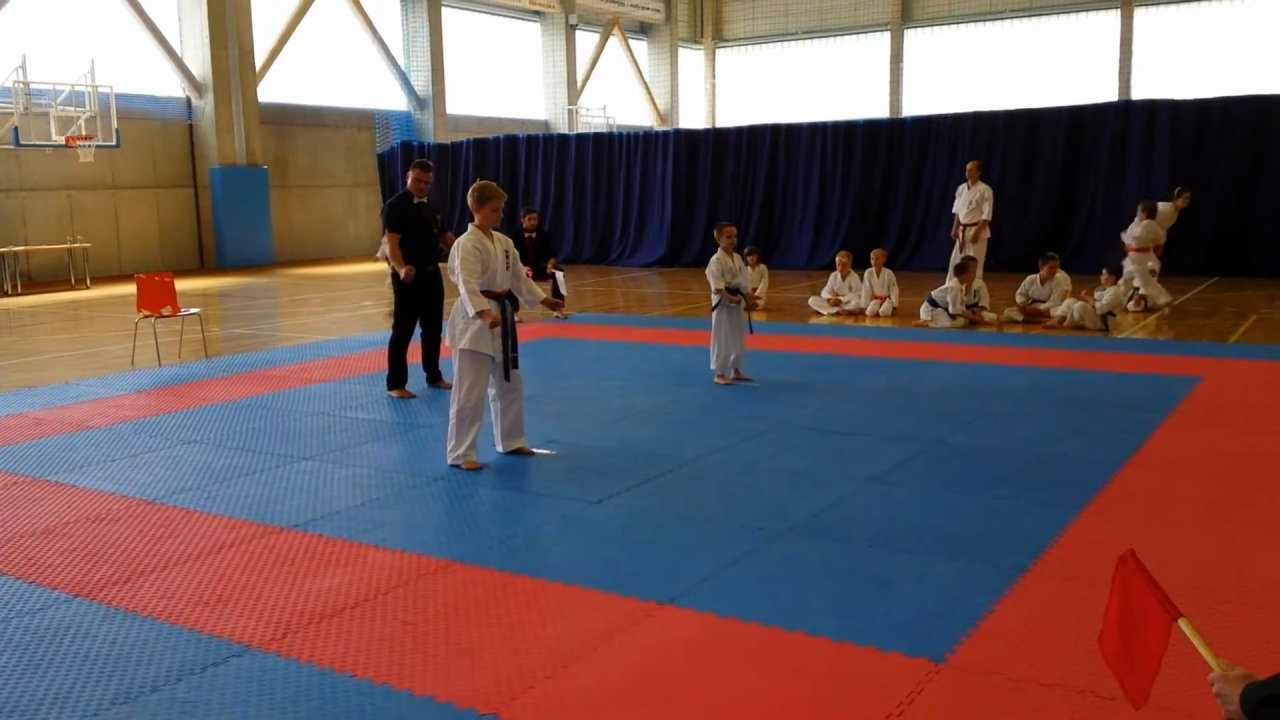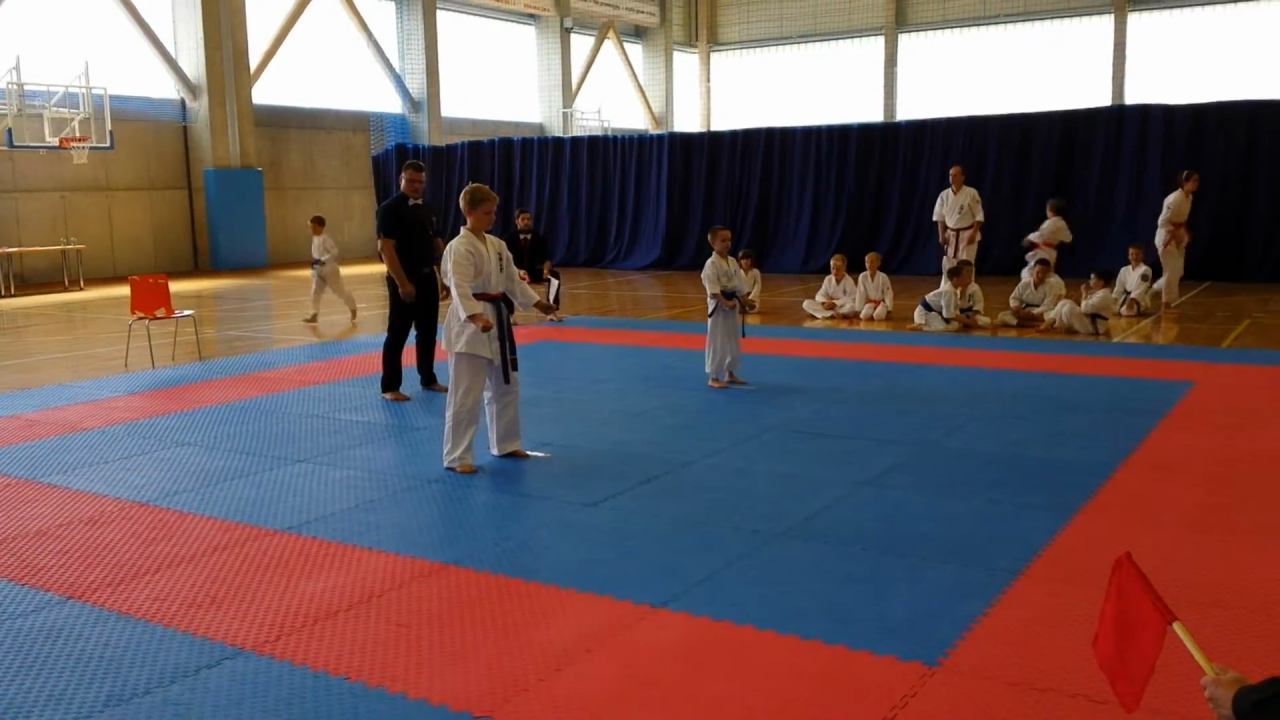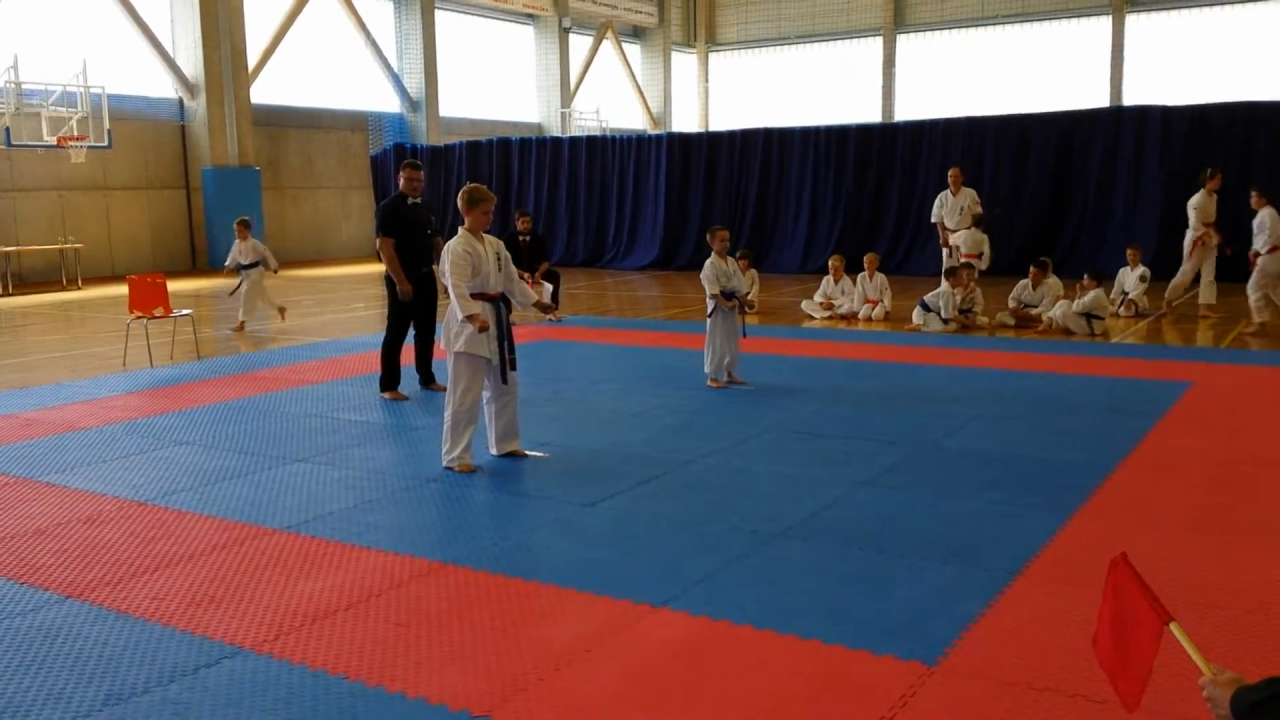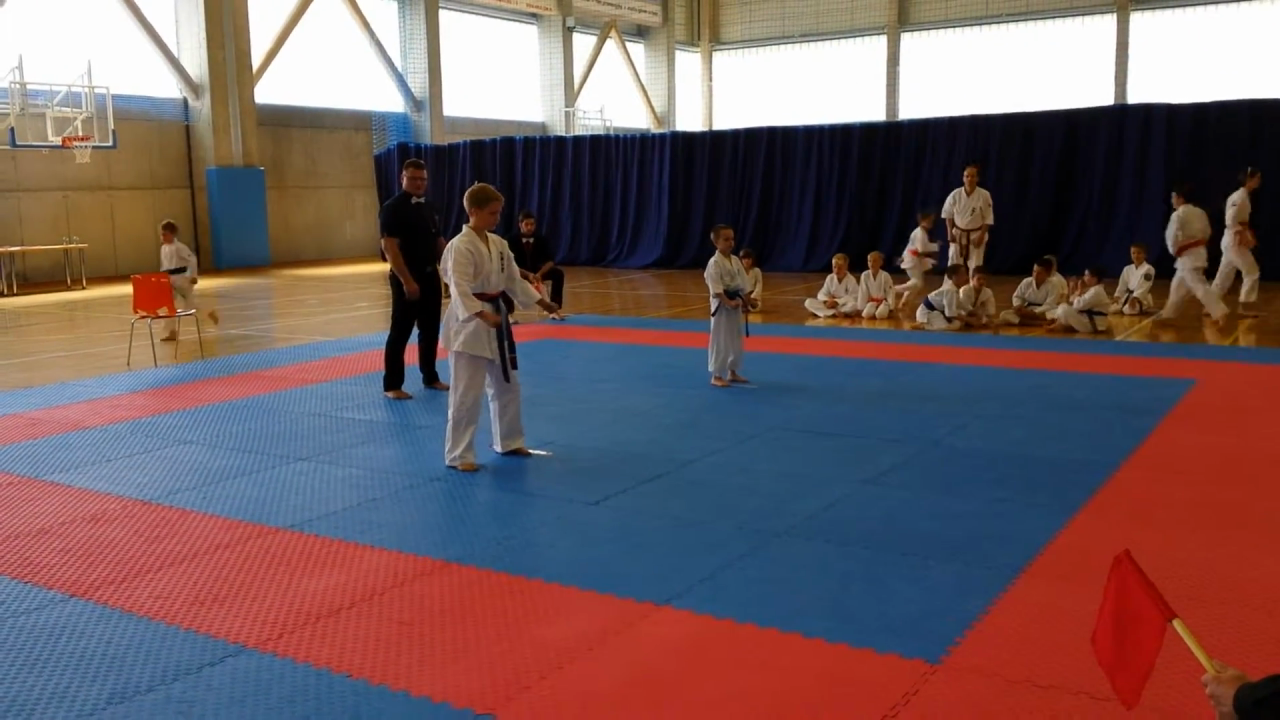
dt=0.3s
person 1, frame 1
left shoulder: (504, 242)
right shoulder: (467, 244)
left elbow: (519, 278)
right elbow: (467, 285)
left wrist: (545, 300)
right wrist: (484, 314)
left hip: (502, 316)
right hip: (474, 321)
left knee: (509, 384)
right knee: (470, 390)
left ankle: (511, 440)
right ankle: (461, 453)
person 1, frame 2
left shoulder: (497, 245)
right shoulder: (460, 248)
left elbow: (512, 281)
right elbow: (460, 288)
left wrist: (538, 303)
right wrist: (476, 318)
left hip: (497, 320)
right hip: (469, 324)
left knee: (506, 387)
right knee: (466, 393)
left ankle: (505, 443)
right ankle: (457, 457)
person 1, frame 3
left shoulder: (495, 245)
right shoulder: (457, 247)
left elbow: (511, 280)
right elbow: (457, 288)
left wrist: (536, 302)
right wrist: (472, 317)
left hip: (496, 320)
right hip: (468, 325)
left knee: (504, 387)
right knee: (465, 393)
left ankle: (504, 443)
right ankle: (455, 456)
person 1, frame 4
left shoulder: (498, 244)
right shoulder: (461, 246)
left elbow: (512, 279)
right elbow: (460, 286)
left wrist: (538, 299)
right wrist: (481, 313)
left hip: (496, 320)
right hip: (470, 323)
left knee: (506, 385)
right knee: (466, 390)
left ankle: (509, 441)
right ankle: (458, 455)
person 2, frame 1
left shoulder: (432, 208)
right shoulder: (395, 206)
left elbow: (445, 237)
right elbow: (389, 242)
right wrist: (400, 268)
left hip: (432, 274)
right hip: (409, 276)
left knee: (433, 328)
right knee: (403, 330)
left ankle: (434, 376)
right ankle: (395, 384)
person 2, frame 2
left shoulder: (426, 209)
right shoulder: (390, 209)
left elbow: (436, 243)
right elbow: (385, 249)
right wrist: (402, 283)
left hip: (427, 277)
right hip: (404, 280)
left knee: (428, 331)
right knee: (398, 333)
left ankle: (428, 379)
right ankle: (390, 387)
person 2, frame 3
left shoulder: (424, 208)
right shoulder: (389, 208)
left elbow: (436, 242)
right elbow: (384, 248)
right wrist: (400, 282)
left hip: (426, 277)
right hip: (402, 280)
left knee: (426, 330)
right knee: (396, 333)
left ankle: (427, 378)
right ankle: (388, 386)
person 2, frame 4
left shoulder: (428, 207)
right shoulder: (393, 208)
left elbow: (439, 242)
right elbow: (389, 248)
right wrist: (407, 281)
left hip: (430, 276)
right hip: (406, 279)
left knee: (430, 329)
right knee: (401, 332)
left ankle: (430, 377)
right ankle: (392, 385)
